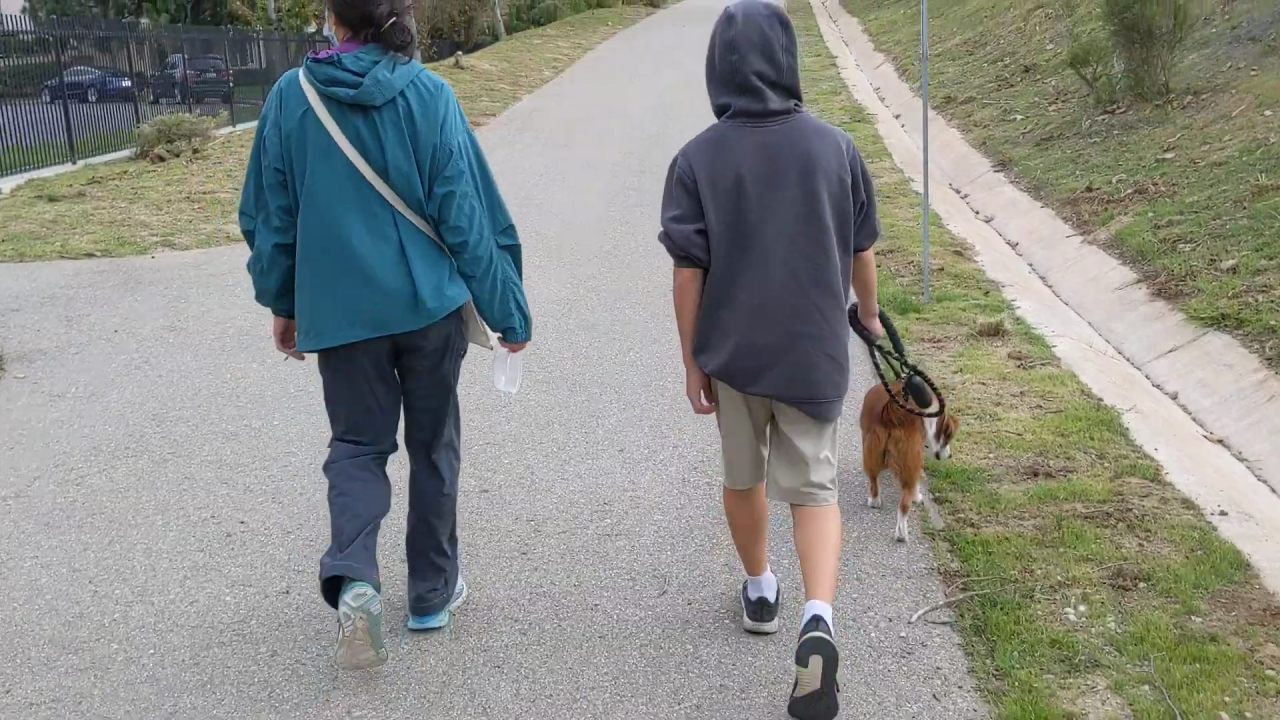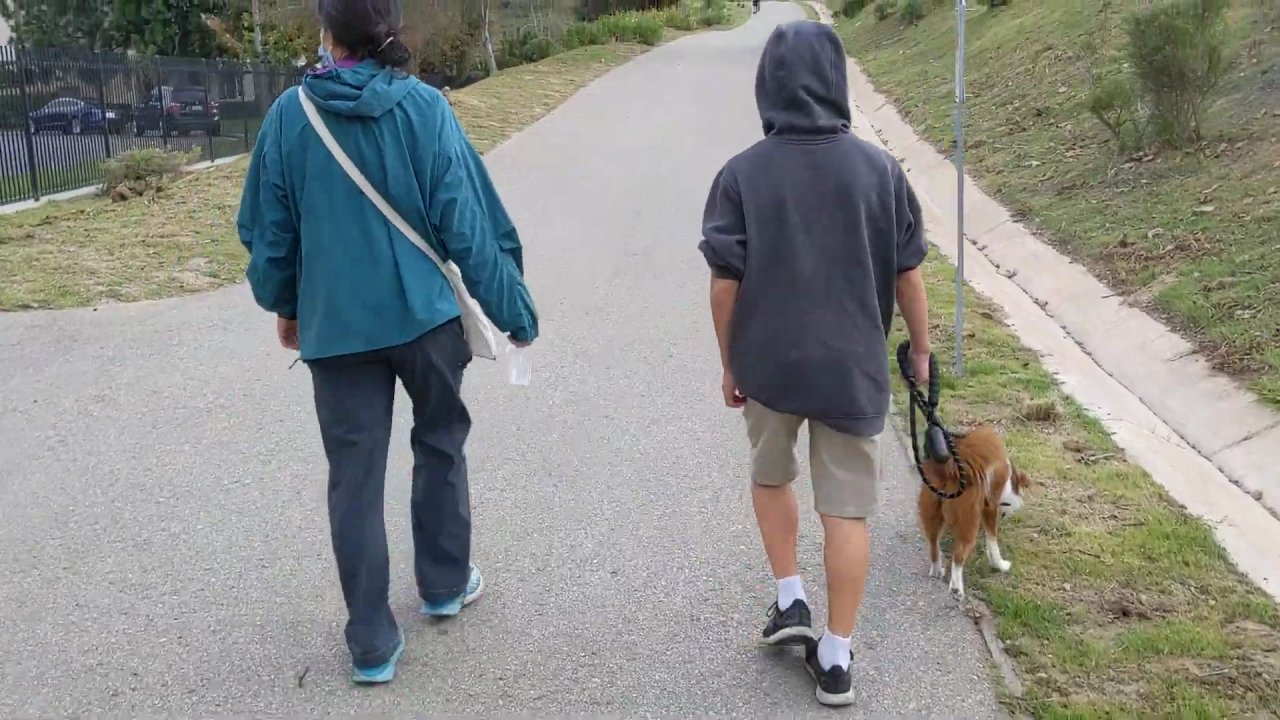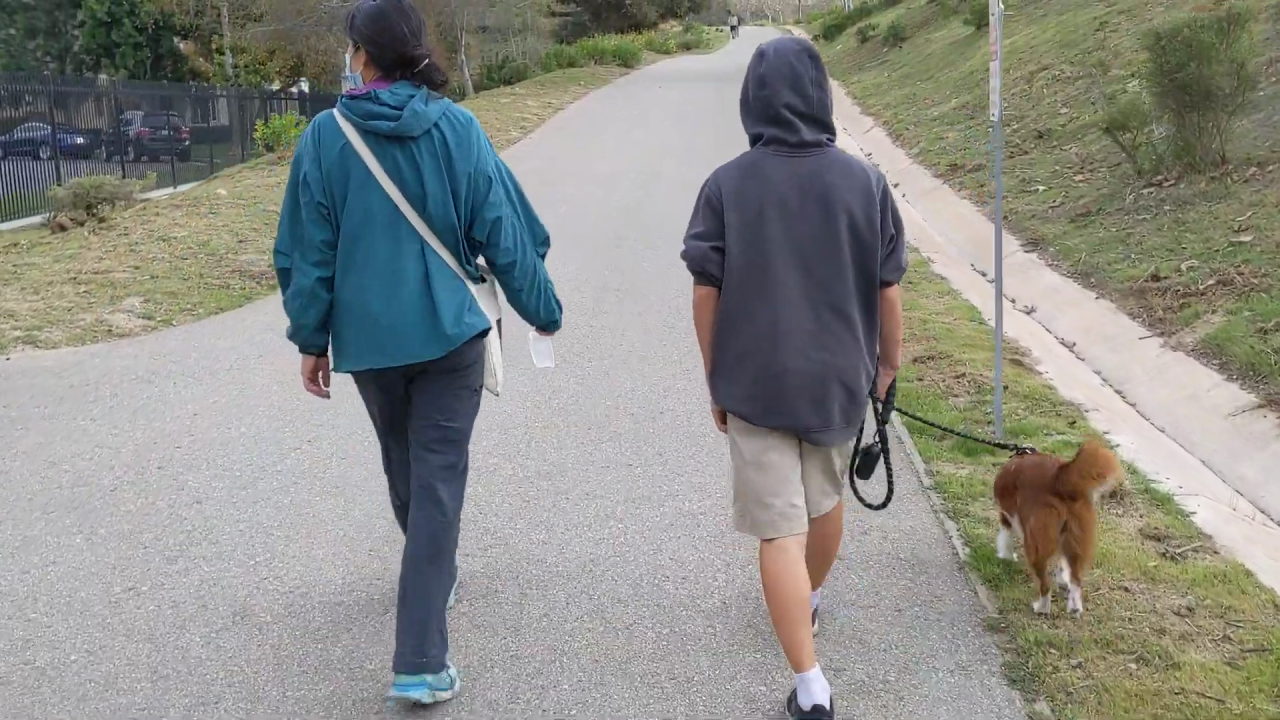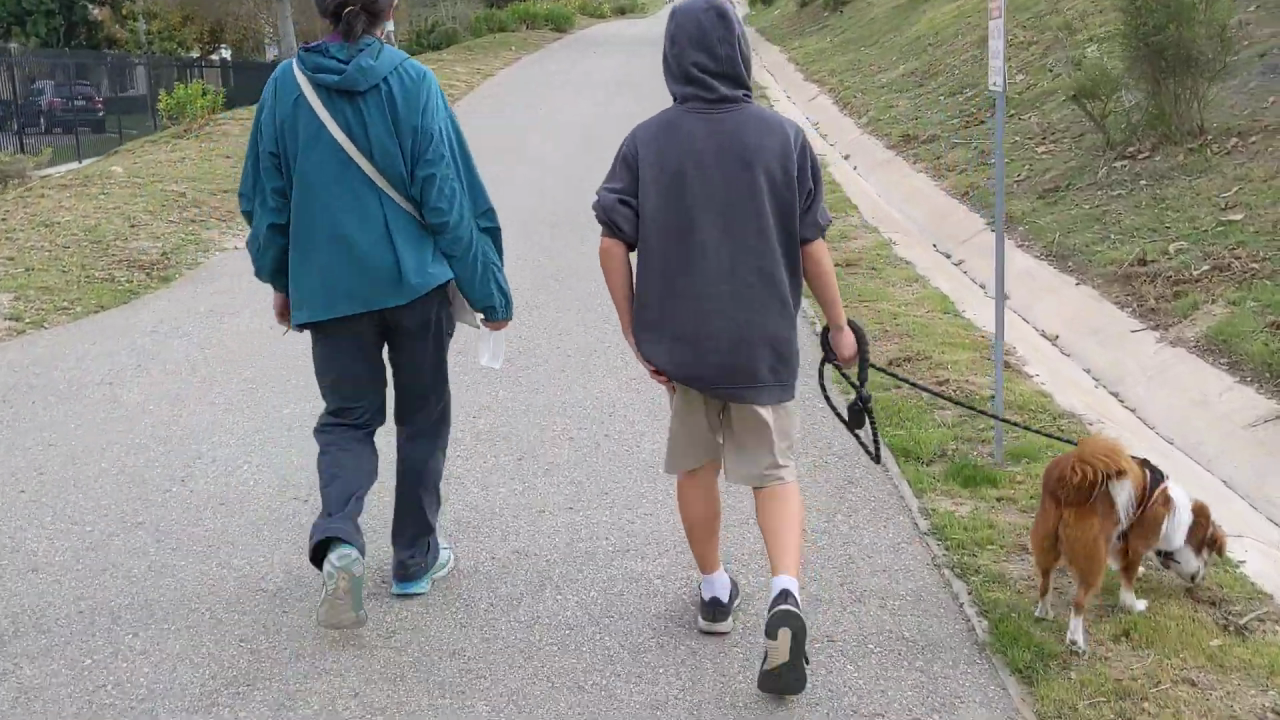
dt=0.7s
person 1, frame 1
left shoulder: (696, 159)
right shoulder: (836, 147)
left elbow: (688, 274)
right elbow: (862, 253)
left wrist: (692, 362)
right wrist: (868, 308)
left hip: (733, 353)
right hip: (816, 353)
left knee: (744, 476)
right knee: (814, 491)
left ankle: (759, 588)
person 1, frame 2
left shoulder: (740, 174)
right shoulder: (880, 170)
left elbow: (725, 284)
right elbow: (907, 276)
left wrist: (730, 364)
right wrist: (920, 347)
left hip: (769, 367)
right hip: (854, 369)
left knee: (771, 476)
right knee: (846, 510)
left ankle: (789, 602)
right ankle: (835, 656)
person 1, frame 3
left shoulder: (726, 185)
right shoulder: (865, 182)
left elbow: (706, 294)
right elbow: (887, 290)
left wrist: (715, 381)
right wrist: (887, 365)
left hip: (756, 386)
right hip: (837, 380)
left knee: (778, 527)
right knee: (825, 498)
right ankle: (810, 604)
person 1, frame 4
left shoulder: (645, 142)
right shoulder: (784, 137)
left elbow: (613, 246)
right elbow: (811, 244)
left wrist: (635, 333)
right wrist: (839, 325)
left hip: (681, 340)
right hip: (766, 340)
left knee: (697, 465)
right knee: (774, 472)
left ankle: (715, 592)
right ankle: (785, 596)
person 2, frame 1
right shoulder: (427, 94)
left elbow: (267, 218)
right elbow: (469, 216)
left wrist: (279, 301)
right wrist: (508, 313)
left hip: (338, 310)
right hip: (428, 302)
left knee: (358, 449)
right knee: (432, 443)
person 2, frame 2
left shoulder: (289, 116)
right shoulder: (425, 108)
left elbow: (266, 230)
right elbow: (470, 223)
left wrist: (282, 303)
right wrist: (515, 311)
left hip: (335, 324)
right hip: (425, 313)
left knee: (355, 475)
right knee: (440, 442)
left ankle: (372, 643)
right ankle: (443, 584)
person 2, frame 3
left shoulder: (324, 137)
right shoulder: (458, 128)
left elbow: (306, 253)
right elbow: (509, 237)
left wrist: (310, 339)
right wrist: (543, 307)
left hip: (367, 337)
right hip: (448, 331)
left knee: (403, 460)
right knee: (437, 481)
left ankle: (428, 596)
right ankle: (418, 658)
person 2, frame 4
left shoulder: (285, 87)
right shoulder: (412, 83)
left elbow: (264, 200)
right elbow: (452, 201)
left wrist: (279, 277)
right wrist: (490, 292)
left hip: (326, 287)
right hip: (417, 281)
left knee: (347, 422)
right knee: (422, 417)
left ankle: (337, 541)
right ankle: (415, 558)
